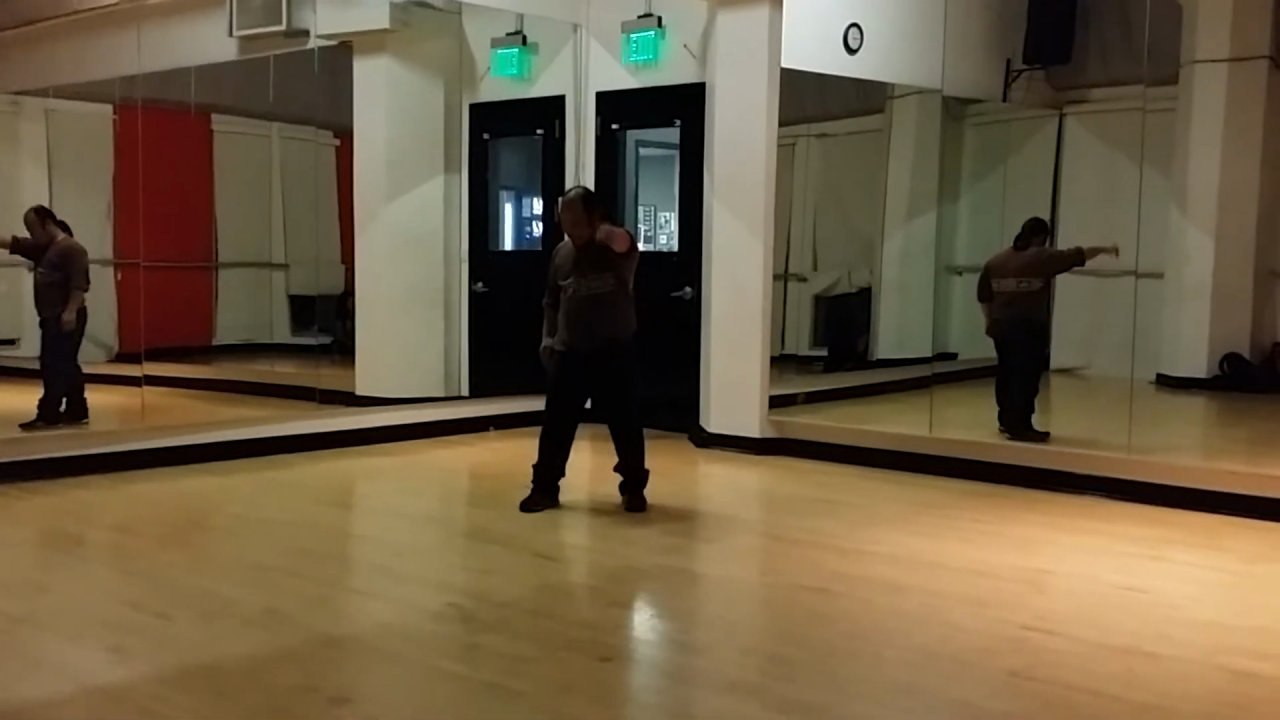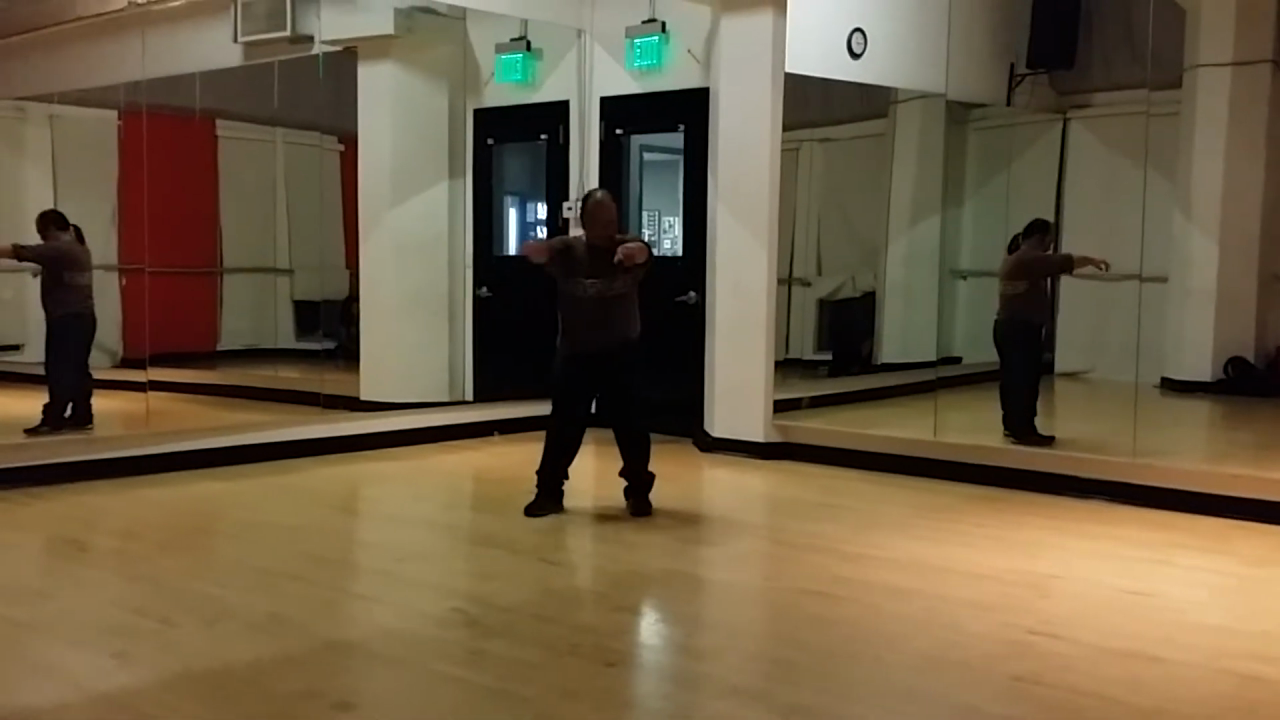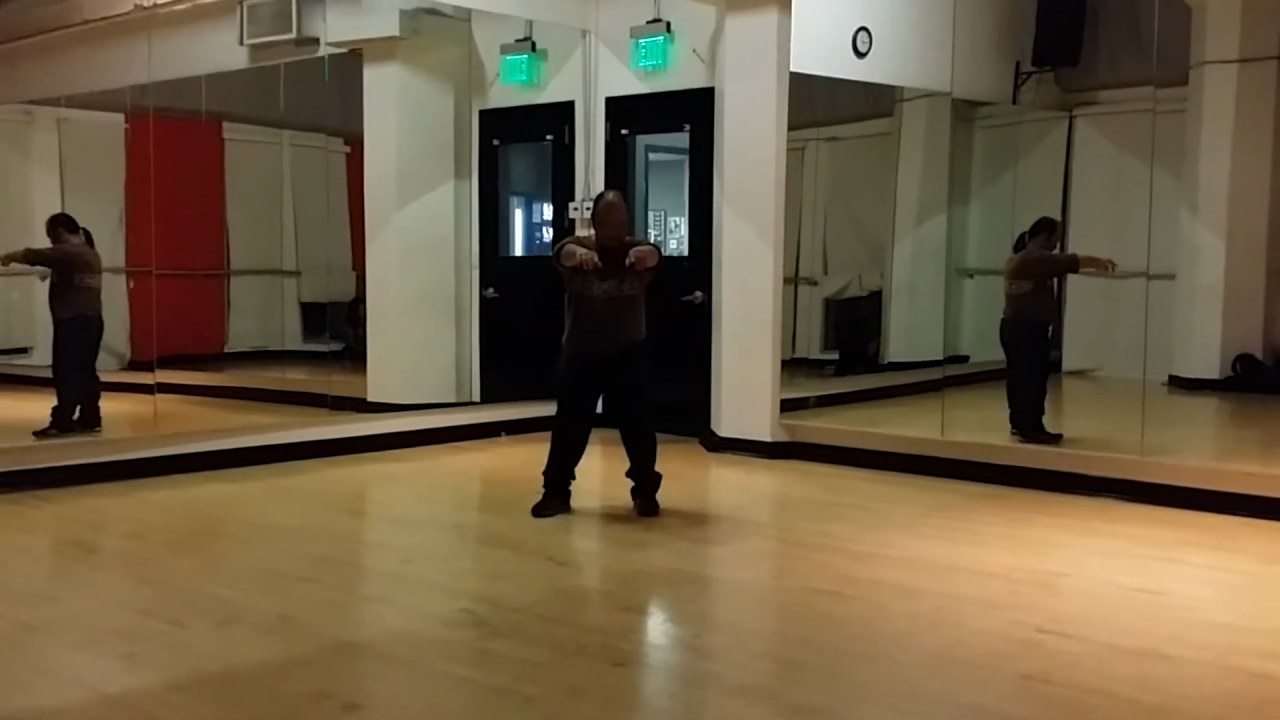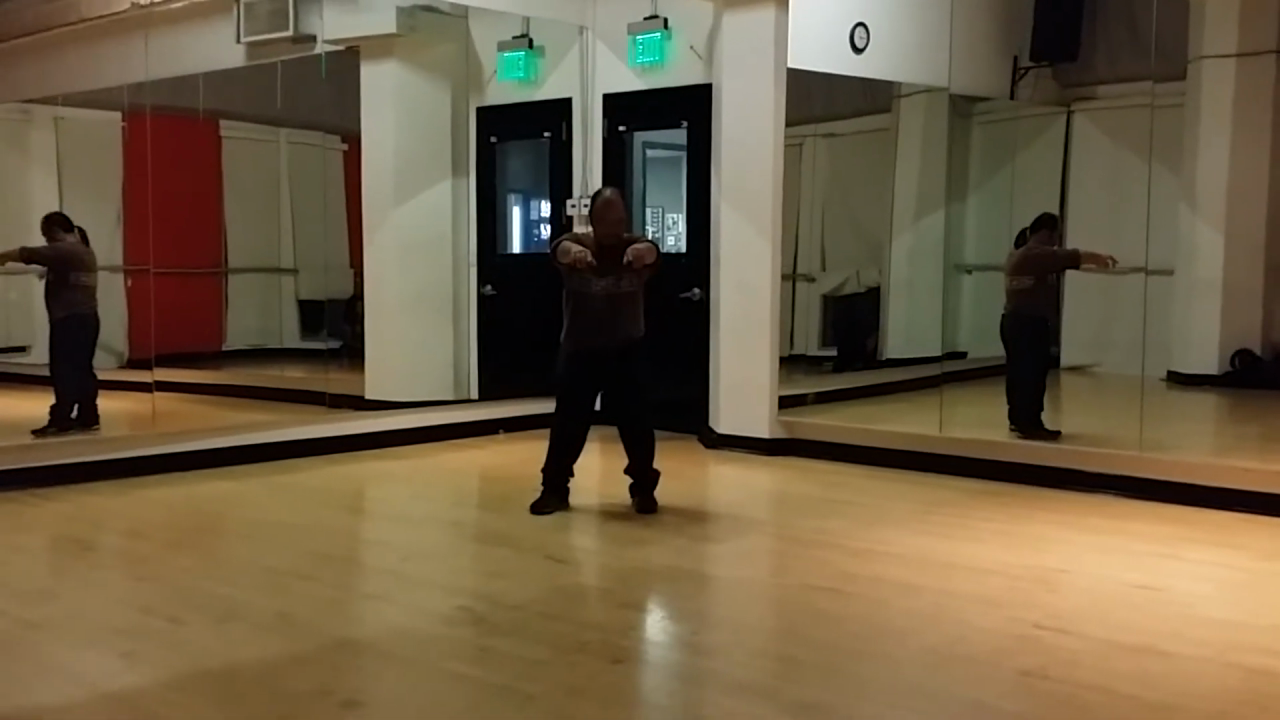
dt=0.5s
person 1, frame 1
left shoulder: (616, 248)
right shoulder: (561, 253)
left elbow: (623, 244)
right elbow: (553, 301)
left wrist: (612, 234)
right wrist: (548, 338)
left hip: (614, 352)
right hip: (568, 353)
left knee: (624, 423)
right knee: (556, 422)
left ankle: (634, 487)
right ankle: (544, 487)
person 1, frame 2
left shoulder: (629, 251)
right shoulder: (567, 249)
left elbow: (642, 253)
right elbow: (545, 255)
left wrist: (633, 250)
right wrist: (535, 250)
left hip: (622, 355)
right hip: (577, 355)
left knee: (630, 427)
right knee: (564, 425)
left ankle: (638, 492)
right ankle: (549, 491)
person 1, frame 3
left shoulder: (636, 251)
right shoulder: (578, 249)
left elbow: (654, 256)
right elbow: (563, 253)
left wrist: (643, 254)
right wrist: (579, 253)
left hip: (627, 356)
right hip: (580, 355)
left knee: (637, 426)
right knee: (569, 425)
left ankle: (645, 491)
right ankle: (556, 492)
person 1, frame 4
left shoulder: (634, 248)
right shoulder: (576, 245)
left elbow: (652, 252)
right elbow: (559, 249)
left wrist: (641, 250)
right wrist: (574, 250)
left hip: (626, 352)
right hip: (578, 352)
left knee: (636, 423)
right knee: (567, 423)
left ankle: (643, 488)
right ankle: (554, 489)
person 2, frame 1
left shoulder: (995, 261)
right shoulder: (1043, 257)
left elbow: (984, 295)
right elbow: (1077, 255)
left wrist: (990, 320)
right wrist: (1103, 249)
left hip: (1001, 325)
right hip: (1029, 327)
left knee: (1007, 372)
right knee: (1026, 376)
left ankle: (1007, 420)
right ankle: (1019, 427)
person 2, frame 2
left shoulder: (1012, 259)
right shoulder: (1032, 259)
right elbow: (1067, 261)
right wrist: (1093, 261)
left hip: (1005, 326)
right hip: (1024, 329)
left knee: (1011, 377)
right knee: (1026, 379)
left ankle: (1012, 425)
right ankle: (1023, 431)
person 2, frame 3
left shoulder: (1017, 258)
right shoulder: (1038, 258)
left elbow: (1062, 263)
right elbow: (1074, 261)
right wrist: (1100, 261)
left hip: (1013, 325)
right hip: (1030, 328)
left knee: (1019, 376)
right knee: (1033, 377)
left ankle: (1019, 423)
right ankle: (1031, 429)
person 2, frame 4
left shoulder: (1017, 255)
right shoulder: (1040, 254)
left elbow: (1063, 259)
right elbow: (1078, 257)
left wrist: (1095, 260)
right wrist: (1102, 258)
left hip: (1013, 320)
right hip: (1031, 323)
left knee: (1018, 372)
right knee: (1033, 373)
left ankle: (1018, 418)
right ankle: (1030, 424)
person 3, frame 1
left shoulder: (71, 249)
right shoulder: (43, 248)
left elbow: (79, 283)
left wrist: (70, 311)
left hip: (65, 318)
right hip: (53, 317)
left knee: (54, 365)
right knee: (65, 365)
left ankle: (49, 415)
right ankle: (76, 412)
person 3, frame 2
left shoulder: (59, 250)
right shoulder: (78, 248)
left elbow: (20, 252)
right elbow: (34, 252)
left hip: (67, 320)
right hip: (81, 319)
left knee: (59, 370)
right knee: (77, 369)
left ankle: (53, 420)
right ankle: (82, 417)
person 3, frame 3
left shoulder: (68, 252)
right shoulder: (89, 253)
left elbow: (32, 256)
right elbow: (43, 257)
left hip: (74, 323)
right hip: (90, 321)
left knee: (67, 373)
right knee: (85, 371)
left ankle: (62, 423)
right ankle: (90, 420)
person 3, frame 4
left shoulder: (63, 251)
right shoulder: (84, 251)
left elbow: (27, 254)
right elbow: (40, 256)
left hip: (69, 321)
right hip: (86, 319)
left knee: (64, 371)
right knee: (82, 369)
left ankle: (61, 421)
right ankle: (88, 417)
